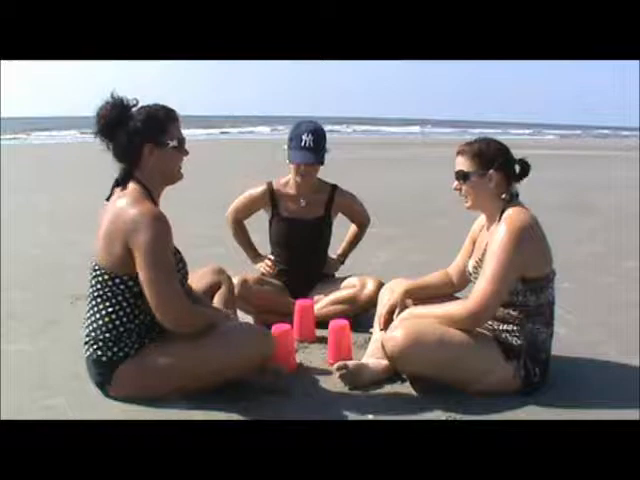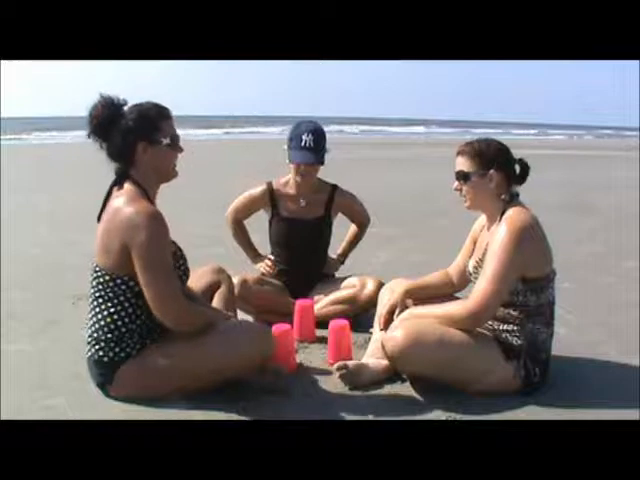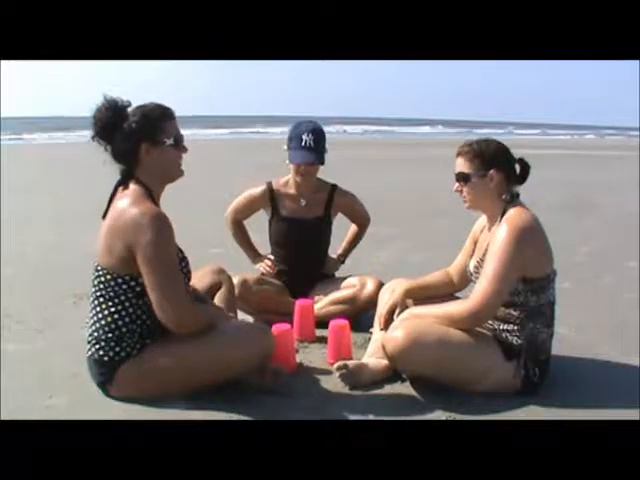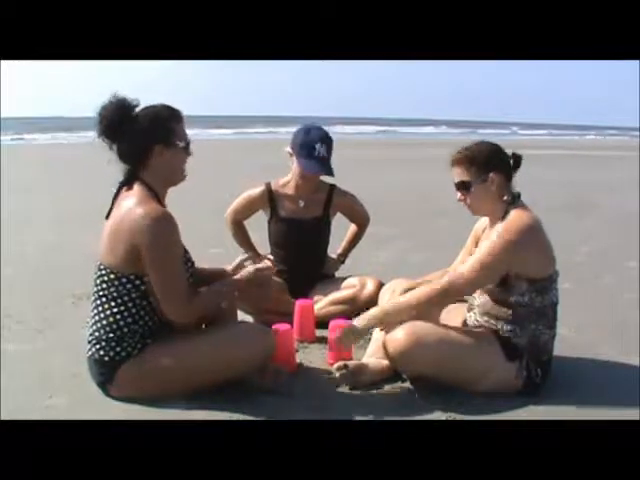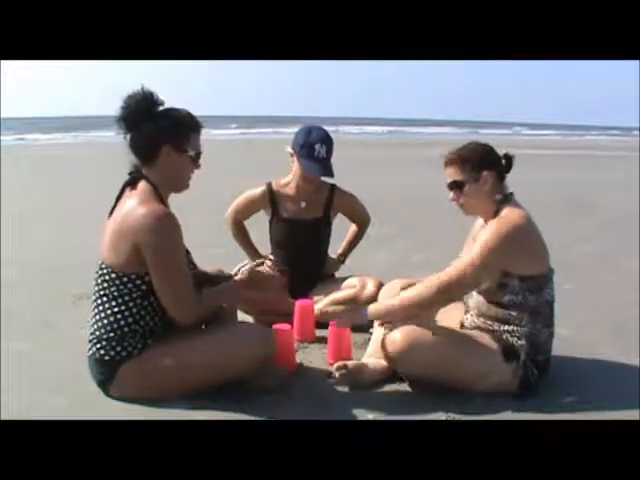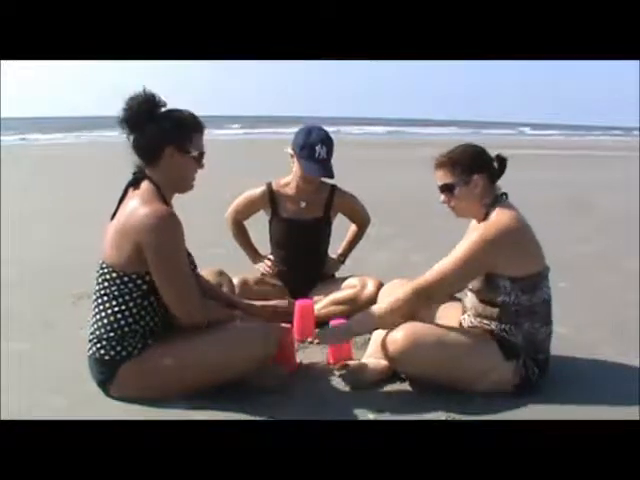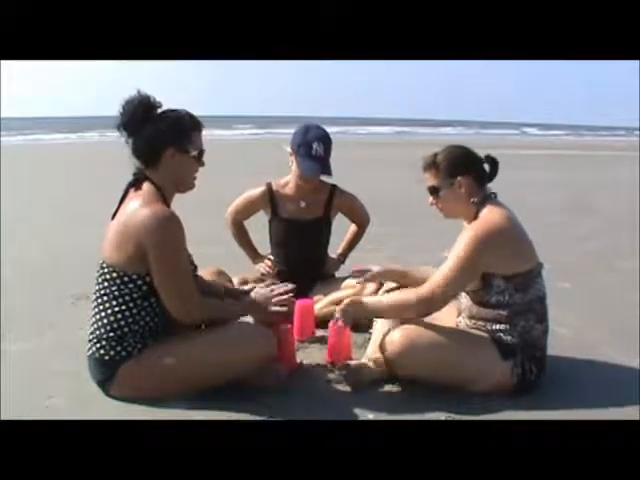
dt=0.3s
person 1, frame 1
left shoulder: (127, 197)
right shoulder: (145, 218)
left elbow: (170, 284)
right elbow: (174, 316)
left wrist: (216, 315)
right wrist: (222, 319)
left hip: (120, 347)
right hip: (124, 366)
left knee: (217, 276)
right knee: (257, 342)
left ankle: (222, 359)
person 1, frame 2
left shoulder: (125, 198)
right shoulder: (142, 217)
left elbow: (168, 285)
right elbow: (175, 316)
left wrist: (217, 318)
right wrist: (222, 319)
left hip: (122, 346)
right hip: (126, 366)
left knee: (217, 276)
right knee: (258, 340)
left ankle: (222, 361)
person 1, frame 3
left shoulder: (130, 198)
right shoulder: (146, 218)
left elbow: (170, 287)
right elbow: (178, 318)
left wrist: (218, 317)
right wrist: (221, 317)
left hip: (123, 346)
right hip: (125, 366)
left knee: (216, 276)
right knee: (258, 340)
left ankle: (224, 358)
person 1, frame 4
left shoulder: (132, 197)
right shoulder: (153, 218)
right elbow: (182, 312)
left wrist: (228, 278)
right wrist: (237, 284)
left hip: (120, 347)
right hip: (126, 366)
left knee: (218, 283)
right knee: (260, 341)
left ankle: (223, 358)
person 1, frame 5
left shoulder: (136, 198)
right shoulder: (155, 218)
left elbow: (180, 279)
right elbow: (186, 311)
left wrist: (230, 280)
right wrist: (238, 285)
left hip: (122, 348)
right hip: (127, 366)
left knee: (219, 285)
right knee: (259, 342)
left ankle: (222, 358)
person 1, frame 6
left shoulder: (141, 198)
right shoulder: (157, 218)
left elbow: (187, 282)
right elbow: (189, 312)
left wrist: (240, 308)
right wrist: (244, 317)
left hip: (125, 348)
right hip: (128, 366)
left knee: (218, 278)
right knee: (262, 340)
left ankle: (223, 361)
person 1, frame 7
left shoulder: (140, 199)
right shoulder: (158, 219)
left elbow: (182, 284)
right elbow: (188, 310)
left wrist: (239, 295)
right wrist: (249, 307)
left hip: (123, 349)
right hip: (127, 366)
left knee: (217, 278)
right knee: (262, 341)
left ankle: (224, 361)
person 2, frame 1
left shoulder: (513, 227)
right shoulder: (487, 220)
left elbow: (474, 312)
right elbow: (454, 277)
left wrist: (412, 314)
right wrist: (404, 290)
left hip: (516, 359)
right hip: (488, 330)
left knee: (401, 338)
right knee: (395, 289)
left ankle: (385, 364)
right ankle: (375, 363)
person 2, frame 2
left shoulder: (513, 227)
right shoulder: (487, 221)
left elbow: (475, 313)
right elbow: (453, 277)
left wrist: (412, 313)
right wrist: (404, 291)
left hip: (516, 358)
right hip: (487, 329)
left knee: (401, 337)
right knee: (394, 290)
left ankle: (384, 363)
right ankle: (375, 362)
person 2, frame 3
left shoulder: (515, 227)
right shoulder: (488, 221)
left elbow: (475, 312)
right elbow: (454, 276)
left wrist: (412, 313)
right wrist: (405, 290)
left hip: (516, 359)
right hip: (488, 331)
left knee: (401, 338)
right knee: (394, 289)
left ankle: (385, 363)
right ankle: (374, 363)
person 2, frame 4
left shoulder: (513, 230)
right shoulder: (491, 221)
left elbow: (446, 289)
right elbow: (454, 278)
left wrist: (371, 318)
right wrist: (401, 295)
left hip: (518, 357)
left knee: (403, 339)
right knee: (398, 289)
left ankle: (383, 363)
right ankle: (376, 363)
person 2, frame 5
left shoulder: (506, 228)
right shoulder: (488, 220)
left elbow: (443, 288)
right elbow: (452, 279)
left wrist: (367, 312)
right wrist: (402, 289)
left hip: (515, 359)
left knee: (401, 341)
right knee: (395, 290)
left ankle: (381, 364)
right ankle: (374, 363)
person 2, frame 6
left shoulder: (495, 231)
right shoulder: (487, 219)
left elbow: (423, 293)
right elbow: (441, 282)
left wrist: (350, 327)
left hip: (514, 358)
left knee: (401, 341)
right knee: (394, 290)
left ankle: (383, 364)
right ankle: (374, 363)
person 2, frame 7
left shoulder: (485, 230)
right shoulder: (484, 217)
left elbow: (428, 300)
right elbow: (446, 282)
left wrist: (362, 306)
right wrist: (393, 274)
left hip: (513, 357)
left knee: (400, 343)
right knee: (397, 295)
left ankle: (381, 364)
right ankle: (375, 363)
person 3, frame 1
left shoulder: (336, 198)
right shoulder: (268, 194)
left elbow: (362, 221)
right elbow: (233, 217)
left wrist: (340, 258)
right wrist: (256, 258)
left hip: (320, 286)
right hip: (278, 285)
left knee: (373, 289)
right knee: (236, 287)
left ankle: (284, 317)
right ankle: (331, 311)
person 3, frame 2
left shoulder: (336, 198)
right shoulder: (267, 194)
left elbow: (362, 221)
right elbow: (233, 217)
left wrist: (340, 258)
right wrist: (256, 257)
left hip: (319, 286)
right hip: (279, 286)
left knee: (373, 289)
right knee: (236, 287)
left ankle: (280, 318)
right ankle: (333, 310)
person 3, frame 3
left shoulder: (336, 197)
right shoulder: (268, 194)
left elbow: (363, 221)
right elbow: (232, 217)
left wrist: (340, 258)
right wrist: (256, 258)
left hip: (320, 286)
right hip: (278, 285)
left knee: (373, 289)
right knee: (237, 288)
left ankle: (285, 318)
right ankle: (332, 311)
person 3, frame 4
left shoulder: (335, 197)
right shoulder: (267, 195)
left elbow: (362, 221)
right elbow: (233, 218)
left wrist: (340, 257)
right wrist: (255, 258)
left hip: (319, 285)
right hip: (278, 285)
left knee: (373, 289)
left ankle: (287, 317)
right ankle: (331, 311)
person 3, frame 5
left shoulder: (336, 198)
right shoulder: (268, 195)
left elbow: (363, 221)
right elbow: (233, 217)
left wrist: (340, 258)
right wrist: (256, 258)
left hip: (320, 286)
right hip: (279, 286)
left knee: (373, 289)
left ankle: (285, 317)
person 3, frame 6
left shoulder: (336, 198)
right shoulder: (267, 195)
left elbow: (363, 221)
right elbow: (233, 217)
left wrist: (340, 258)
right wrist: (256, 258)
left hip: (320, 286)
right hip: (279, 285)
left knee: (373, 289)
right knee: (237, 287)
right ankle: (327, 312)
person 3, frame 7
left shoulder: (336, 198)
right shoulder: (267, 195)
left elbow: (362, 220)
right elbow: (233, 217)
left wrist: (340, 258)
right wrist: (256, 257)
left hip: (319, 284)
